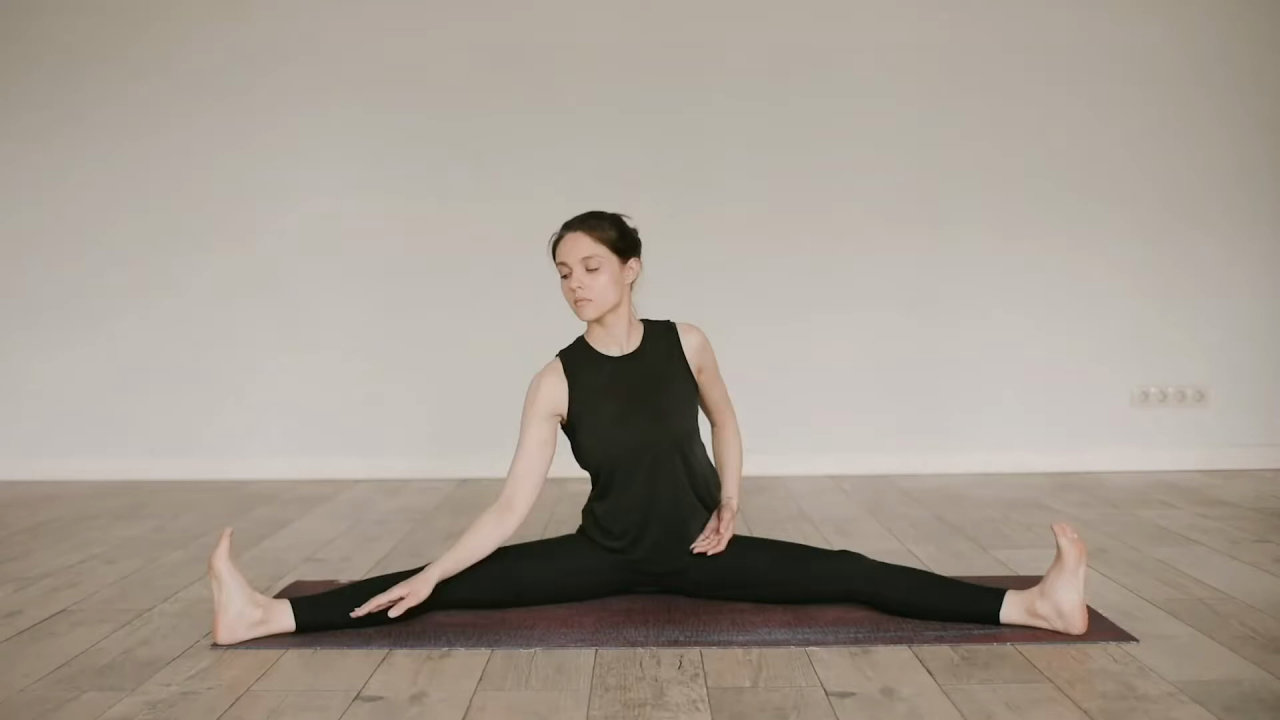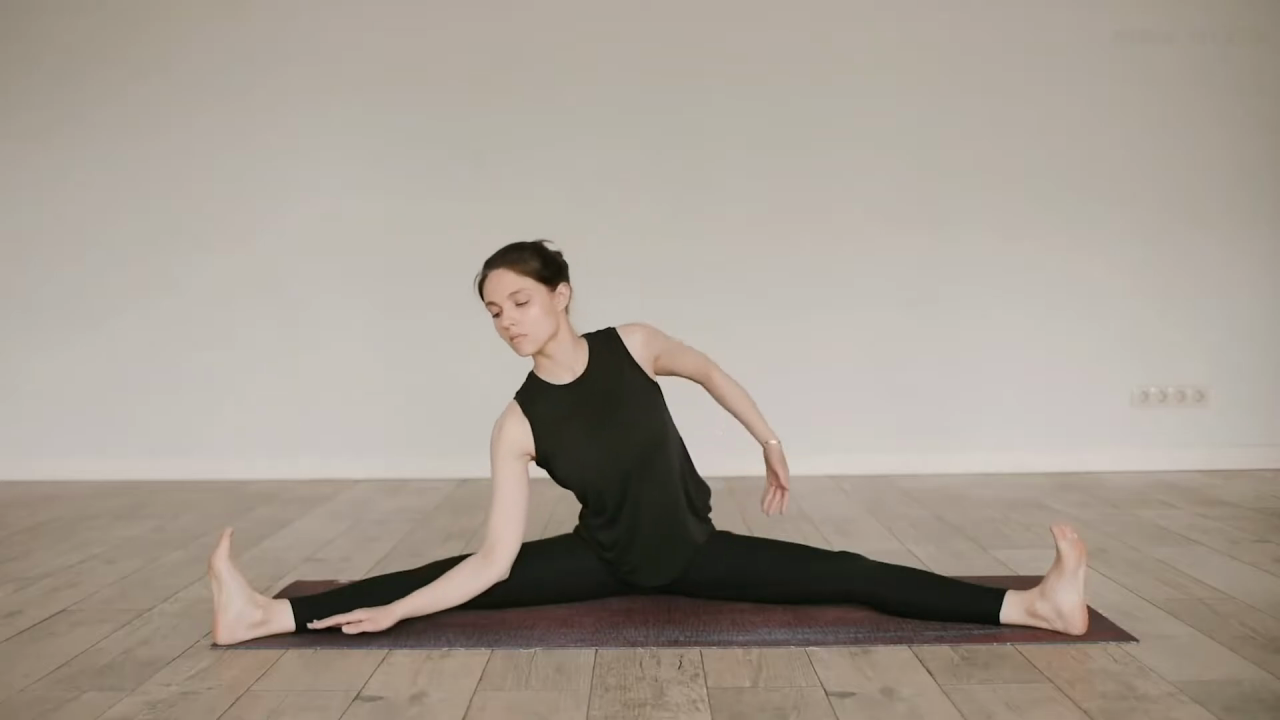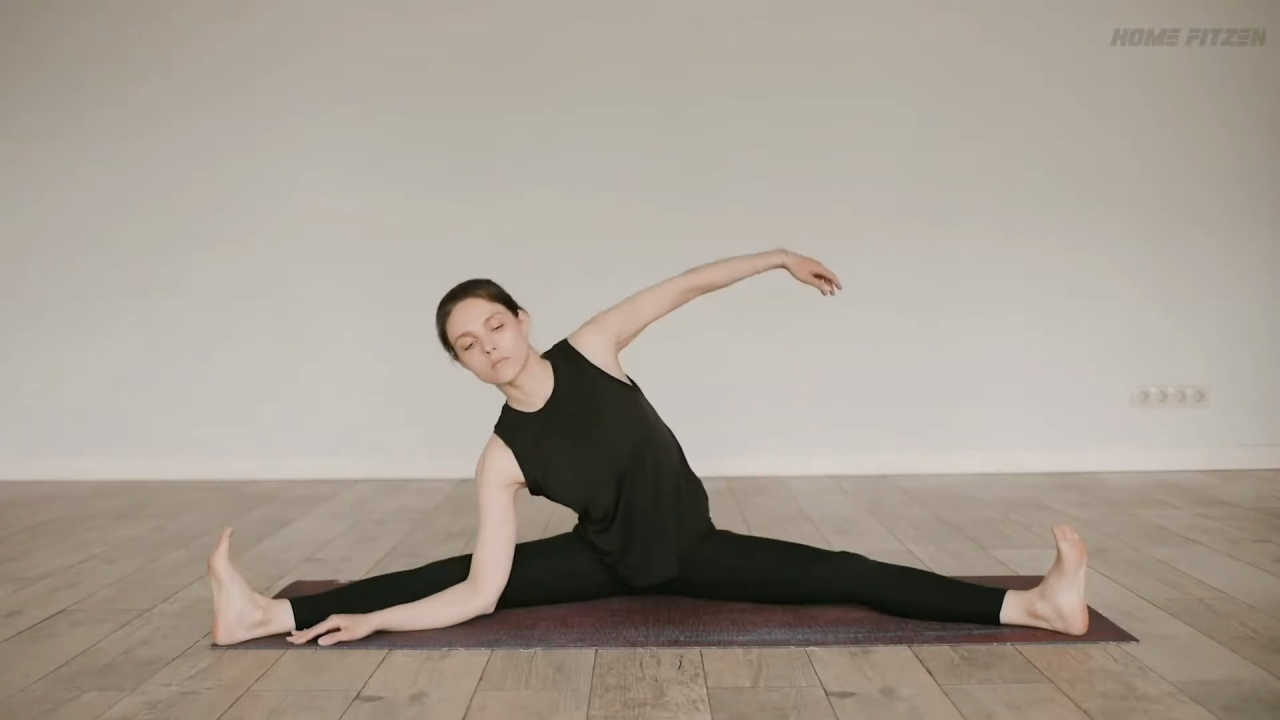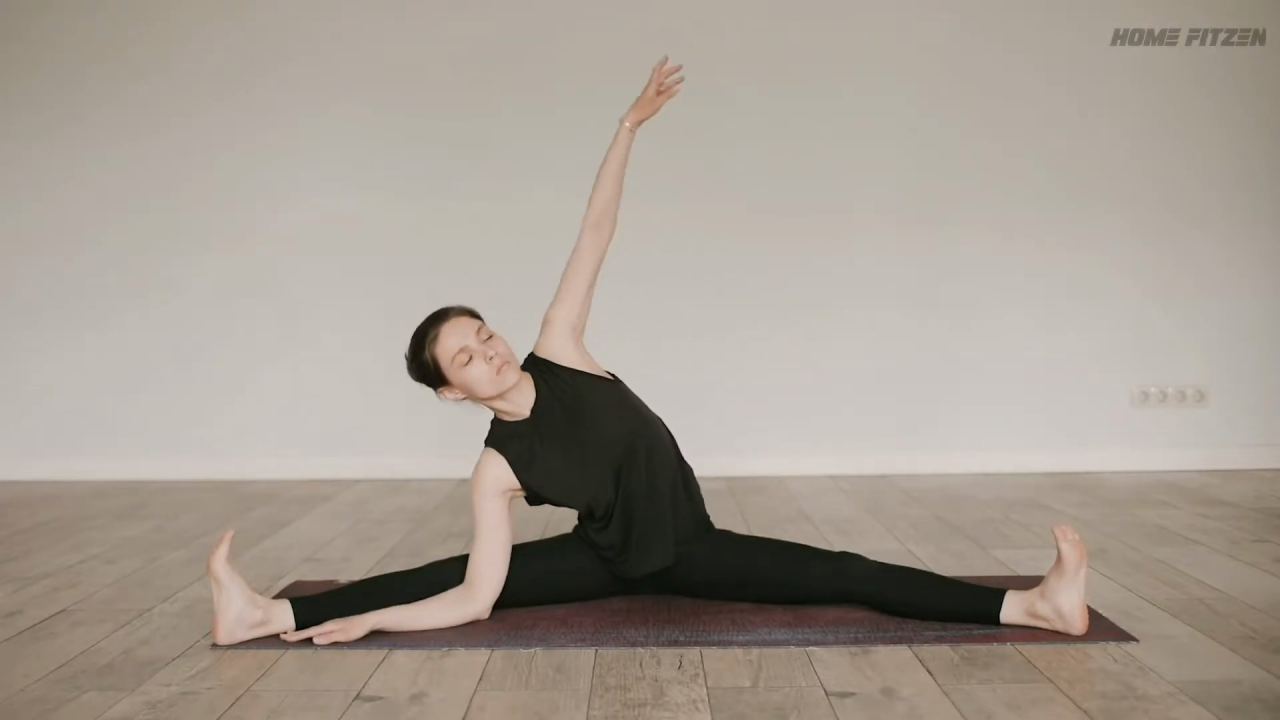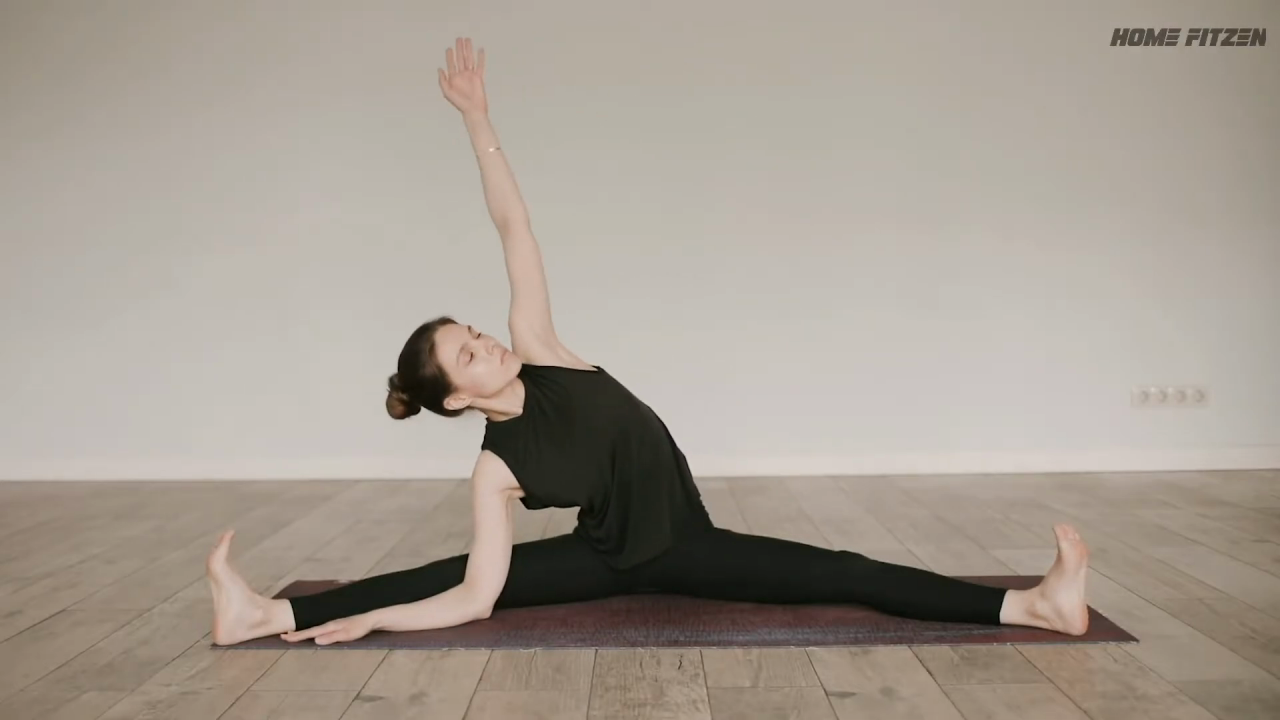
dt=0.5s
person 1, frame 1
left shoulder: (685, 343)
right shoulder: (554, 383)
left elbow: (723, 418)
right elbow: (508, 509)
left wrist: (730, 504)
right wrist: (427, 580)
left hip: (695, 548)
right hip: (606, 554)
left knee: (846, 574)
right knee: (465, 579)
left ankle: (1029, 605)
right ankle: (268, 616)
person 1, frame 2
left shoulder: (633, 344)
right shoulder: (518, 424)
left elbow: (709, 372)
right elbow: (499, 558)
left wrist: (772, 446)
right wrist: (397, 610)
left hip: (692, 548)
right hip: (604, 560)
left knee: (843, 575)
right knee: (460, 581)
left ankle: (1028, 606)
right ankle: (269, 614)
person 1, frame 3
left shoulder: (587, 351)
right shoulder: (500, 461)
left elbow: (681, 287)
right elbow: (481, 595)
left wrist: (776, 256)
right wrist: (376, 618)
left hip: (689, 549)
right hip: (605, 563)
left knee: (842, 574)
right knee: (453, 574)
left ankle: (1027, 604)
person 1, frame 4
left shoulder: (557, 352)
right shoulder: (497, 469)
left elbow: (595, 231)
right elbow: (475, 600)
left wrist: (631, 123)
right wrist: (370, 620)
left hip: (685, 545)
right hip: (606, 559)
left knee: (842, 575)
right knee: (450, 572)
left ankle: (1029, 606)
person 1, frame 5
left shoulder: (536, 353)
right shoulder: (495, 468)
left elbow: (514, 229)
right elbow: (478, 598)
left wrist: (478, 117)
right wrist: (371, 621)
left hip: (683, 543)
right hip: (607, 557)
left knee: (842, 576)
right knee: (454, 571)
left ankle: (1029, 605)
